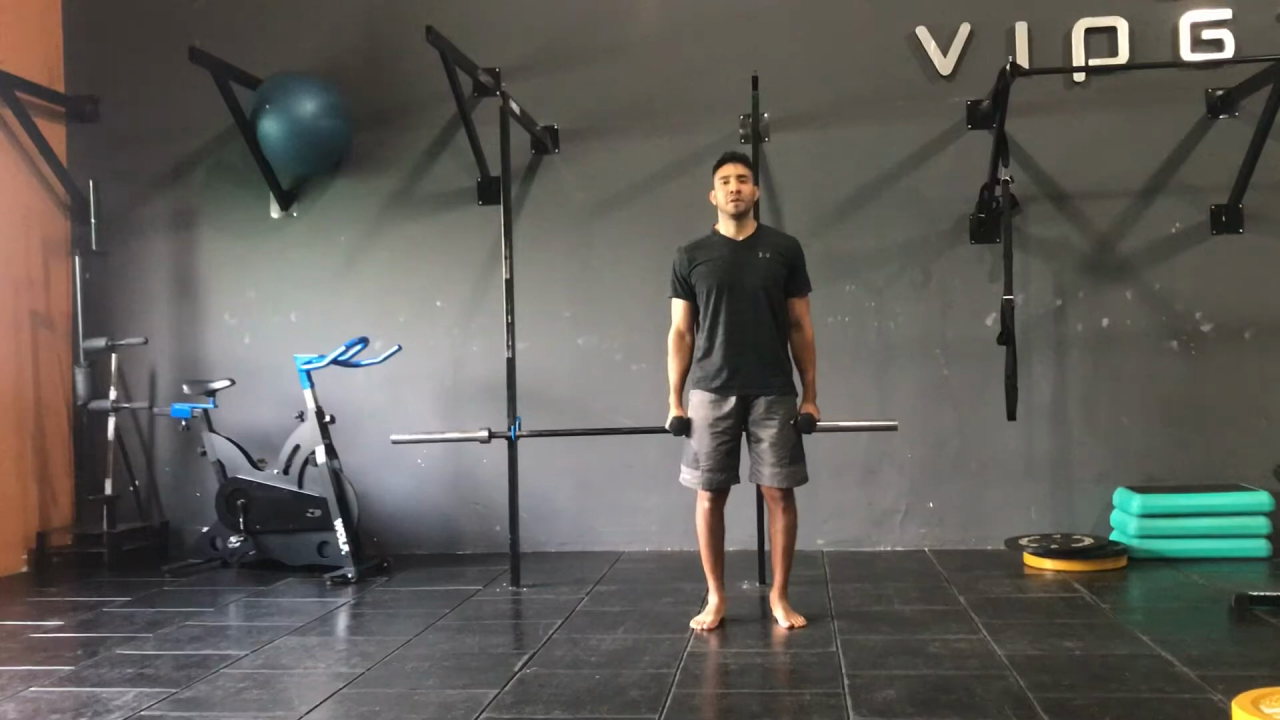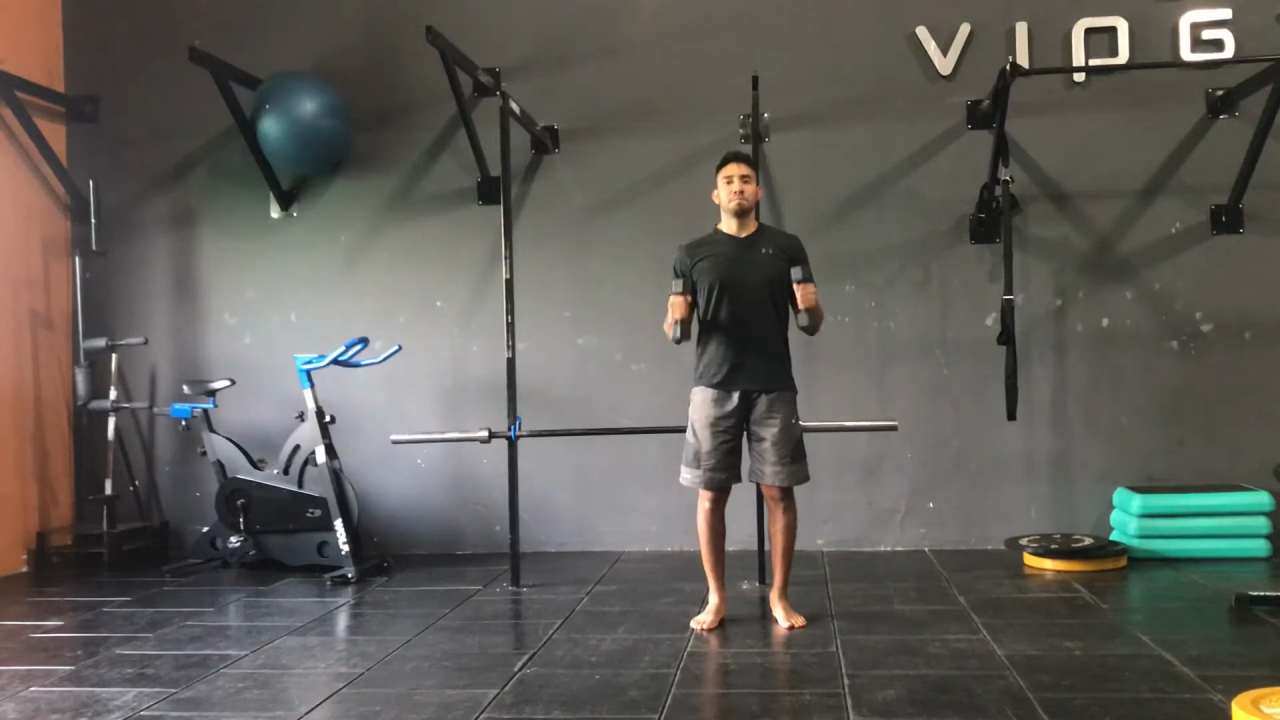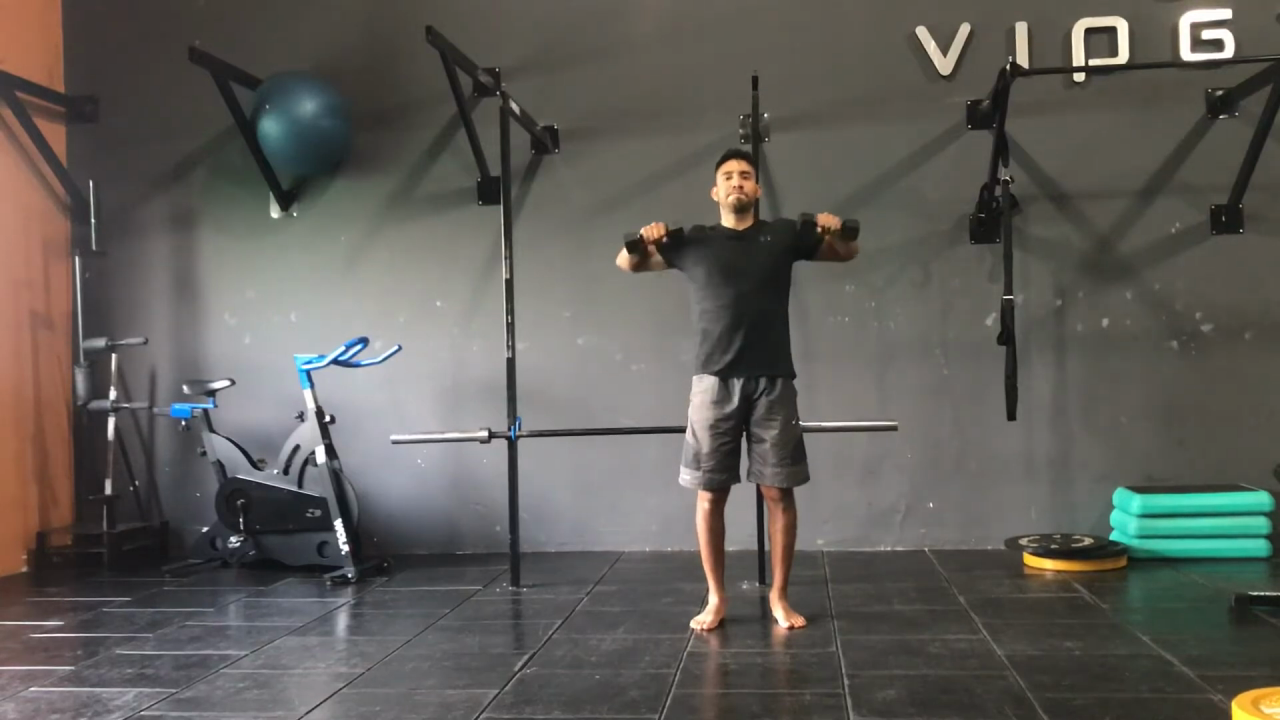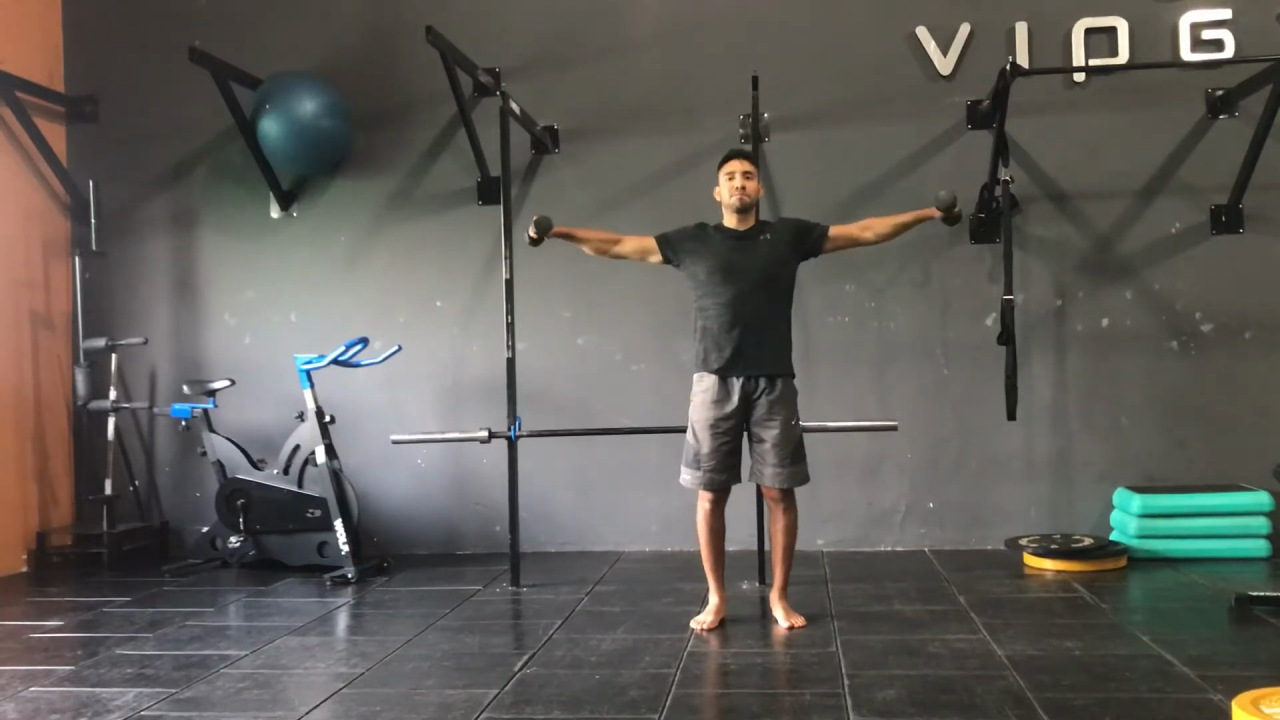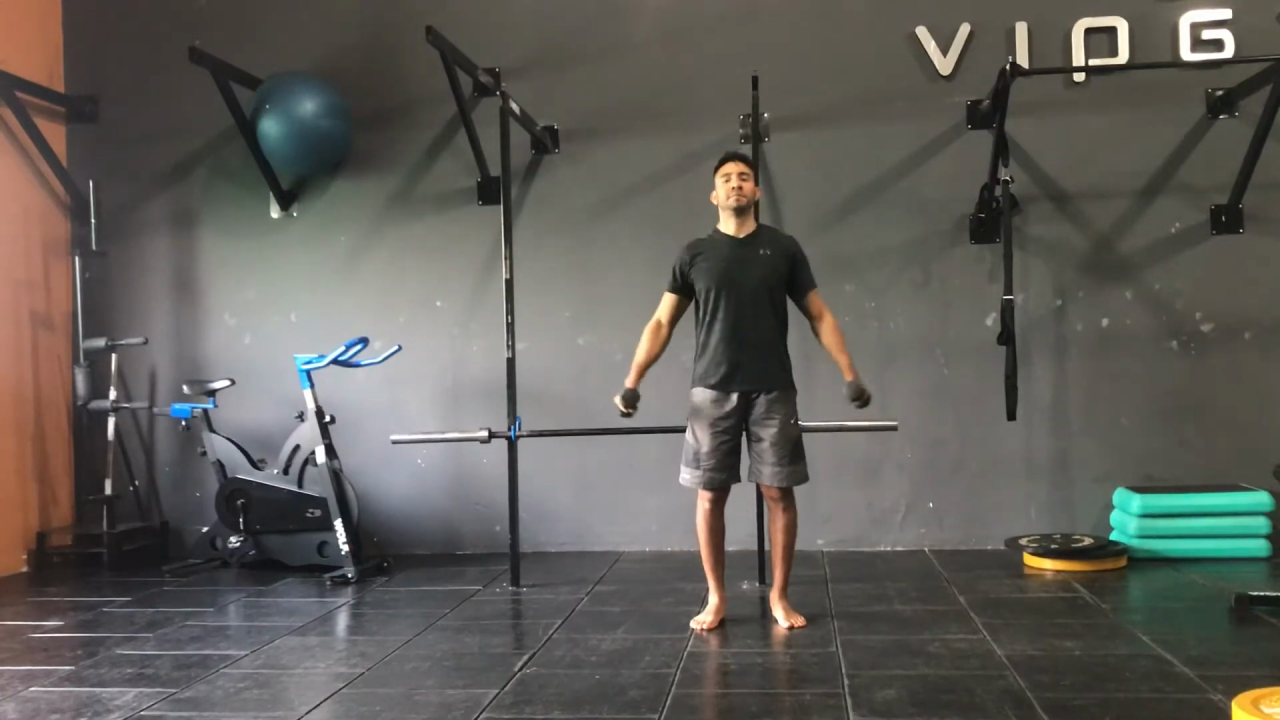
dt=1s
person 1, frame 1
left shoulder: (785, 249)
right shoulder: (691, 257)
left elbow: (800, 327)
right elbow: (681, 332)
left wrist: (810, 395)
right wrist: (674, 400)
left hip: (773, 393)
right hip: (711, 393)
left knee: (780, 493)
right knee: (709, 495)
left ankle: (779, 595)
right ankle: (716, 597)
person 1, frame 2
left shoulder: (786, 247)
right shoulder: (693, 253)
left elbow: (809, 319)
right elbow: (676, 324)
left wrist: (813, 306)
right wrist: (673, 318)
left hip: (774, 389)
right hip: (714, 388)
left knee: (780, 492)
right knee: (711, 494)
left ankle: (779, 595)
right ankle: (716, 597)
person 1, frame 3
left shoulder: (783, 234)
right shoulder: (693, 242)
left elbow: (847, 252)
right elbow: (628, 262)
left wrist: (836, 230)
right wrist: (640, 241)
left hip: (772, 383)
right hip: (714, 383)
left knee: (779, 492)
right knee: (710, 494)
left ankle: (779, 595)
right ankle: (716, 598)
person 1, frame 4
left shoulder: (788, 235)
right shoulder: (692, 241)
left elbow: (863, 231)
right elbow: (619, 244)
left wrist: (926, 214)
right wrist: (558, 232)
left hip: (773, 383)
right hip: (715, 383)
left knee: (780, 492)
right knee: (711, 494)
left ankle: (779, 595)
right ankle: (716, 598)
person 1, frame 5
left shoulder: (783, 248)
right shoulder: (695, 254)
left elbow: (820, 315)
right elbow: (661, 321)
left wrist: (849, 373)
right wrist: (632, 379)
left hip: (773, 391)
right hip: (713, 391)
left knee: (780, 493)
right knee: (710, 495)
left ankle: (779, 596)
right ankle: (716, 598)
